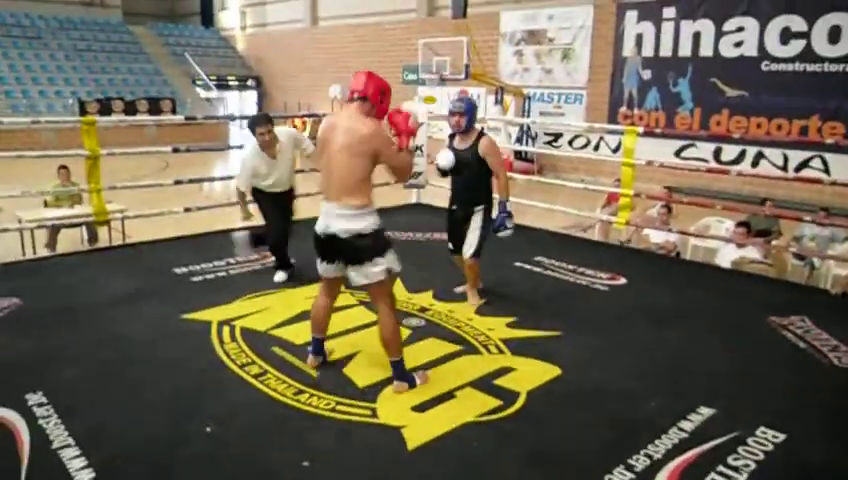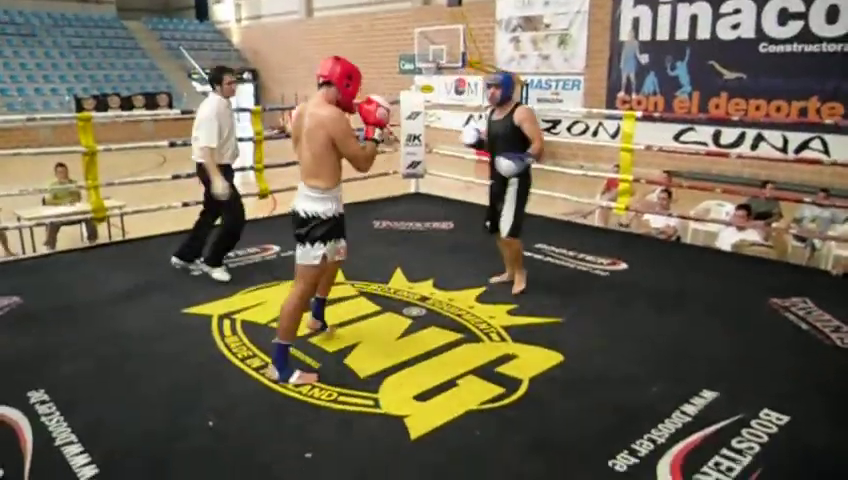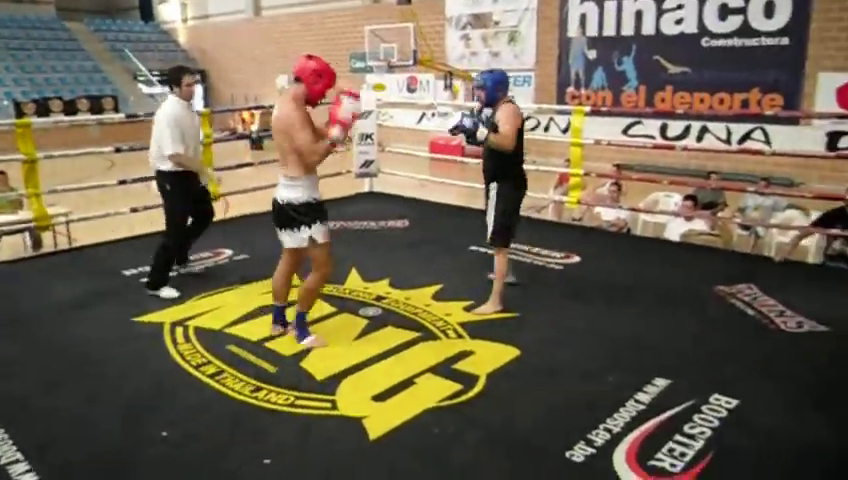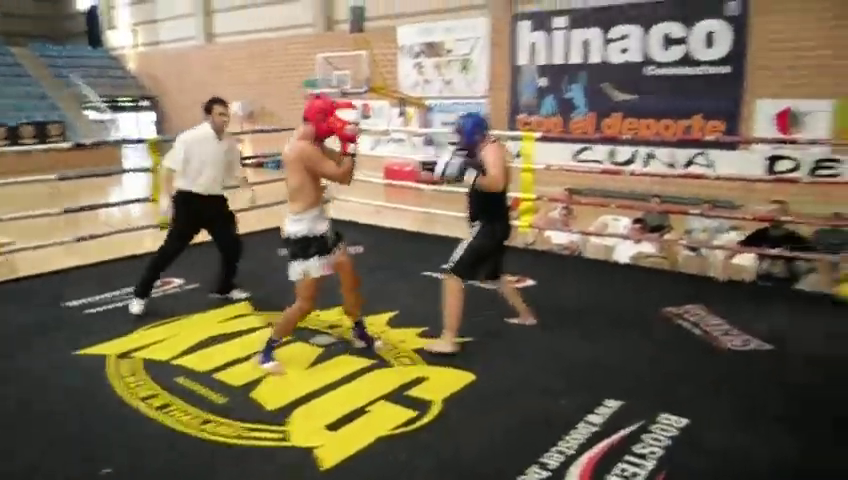
dt=0.5s
person 1, frame 1
left shoulder: (326, 126)
right shoulder: (370, 131)
right elbow: (403, 173)
right wrist: (406, 138)
left hip: (327, 223)
right hip: (359, 227)
left knee: (327, 290)
right knee: (385, 304)
left ankle: (315, 351)
right ankle: (401, 375)
person 1, frame 2
left shoulder: (301, 111)
right shoulder: (333, 117)
right elbow: (362, 163)
right wrist: (376, 128)
left hip: (306, 202)
right hip: (322, 208)
left knee: (333, 260)
right knee: (303, 287)
left ankle: (317, 316)
right ankle: (279, 364)
person 1, frame 3
left shoulder: (290, 105)
right shoulder: (292, 112)
left elbow: (316, 138)
right elbow: (312, 157)
left wrist: (336, 121)
right wrist: (339, 130)
left hip: (291, 194)
right hip: (299, 197)
left knee: (290, 260)
right knee: (322, 267)
left ankle: (278, 320)
right ankle: (301, 327)
person 1, frame 4
left shoulder: (313, 144)
right shoulder: (303, 149)
left elbow: (335, 163)
right elbow: (343, 176)
left wrist: (345, 142)
right wrist: (349, 143)
left hip: (320, 226)
right hip: (304, 232)
left knee: (351, 279)
right knee: (305, 303)
left ankle: (360, 334)
right ankle: (267, 352)
person 2, frame 1
left shoulder: (484, 142)
right shoulder: (451, 139)
left elbow: (501, 176)
right elbow: (445, 169)
left wrist: (504, 209)
right wrist: (442, 167)
left hip: (479, 209)
right hip: (456, 206)
left knee: (469, 257)
right knee: (457, 253)
left ankle: (472, 292)
right ankle: (474, 282)
person 2, frame 2
left shoulder: (521, 113)
right shoulder: (491, 114)
left elbow: (539, 143)
left wrist: (523, 159)
right wrist: (477, 141)
left hip: (516, 182)
right hip: (497, 181)
left knee: (509, 234)
right knee: (498, 232)
left ankle: (520, 273)
right ankle: (509, 272)
person 2, frame 3
left shoulder: (508, 110)
right shoulder: (495, 110)
left elbow: (507, 143)
left wrist: (476, 130)
right wrist: (469, 126)
left hip: (506, 185)
right hip: (501, 183)
left knee: (499, 243)
right knee: (497, 234)
left ankle: (494, 302)
right ankle: (502, 273)
person 2, frame 4
left shoulder: (492, 150)
right shoulder: (479, 152)
left elbow: (498, 184)
left wrist: (468, 173)
left hip: (488, 226)
right hip: (491, 224)
left knee: (453, 275)
right knee: (495, 275)
left ankle: (448, 339)
right ankle: (525, 315)
person 3, frame 1
left shoulder: (290, 135)
right shoulder: (250, 155)
left elbow: (308, 148)
right elbow: (241, 186)
right wrist: (244, 210)
left hip: (286, 189)
right hip: (265, 193)
left knee: (283, 228)
right knee: (276, 230)
left ankle: (250, 239)
right ankle: (283, 266)
person 3, frame 2
left shoulder: (225, 104)
right shoulder: (211, 109)
right elbow: (206, 147)
left wrist: (230, 156)
right wrist: (217, 178)
left hip: (222, 167)
right hip: (213, 170)
left knee: (210, 214)
right knee: (235, 215)
left ankle: (184, 255)
right ankle: (212, 262)
person 3, frame 3
left shoulder: (189, 107)
right shoulder: (168, 114)
right elbow: (175, 155)
left wrist: (200, 171)
right wrist: (204, 171)
left hip: (188, 173)
right hip: (172, 177)
left knee: (205, 215)
right knee: (176, 228)
left ankle: (179, 259)
right ankle: (157, 283)
person 3, frame 4
left shoulder: (229, 143)
right shoulder: (190, 137)
left elbow: (236, 172)
right elbow: (170, 167)
left wrist: (248, 189)
right wrist: (165, 197)
left hip: (214, 200)
right hip: (188, 199)
left knee: (231, 243)
right knee: (172, 247)
left ankle: (225, 288)
right ankle: (141, 294)
